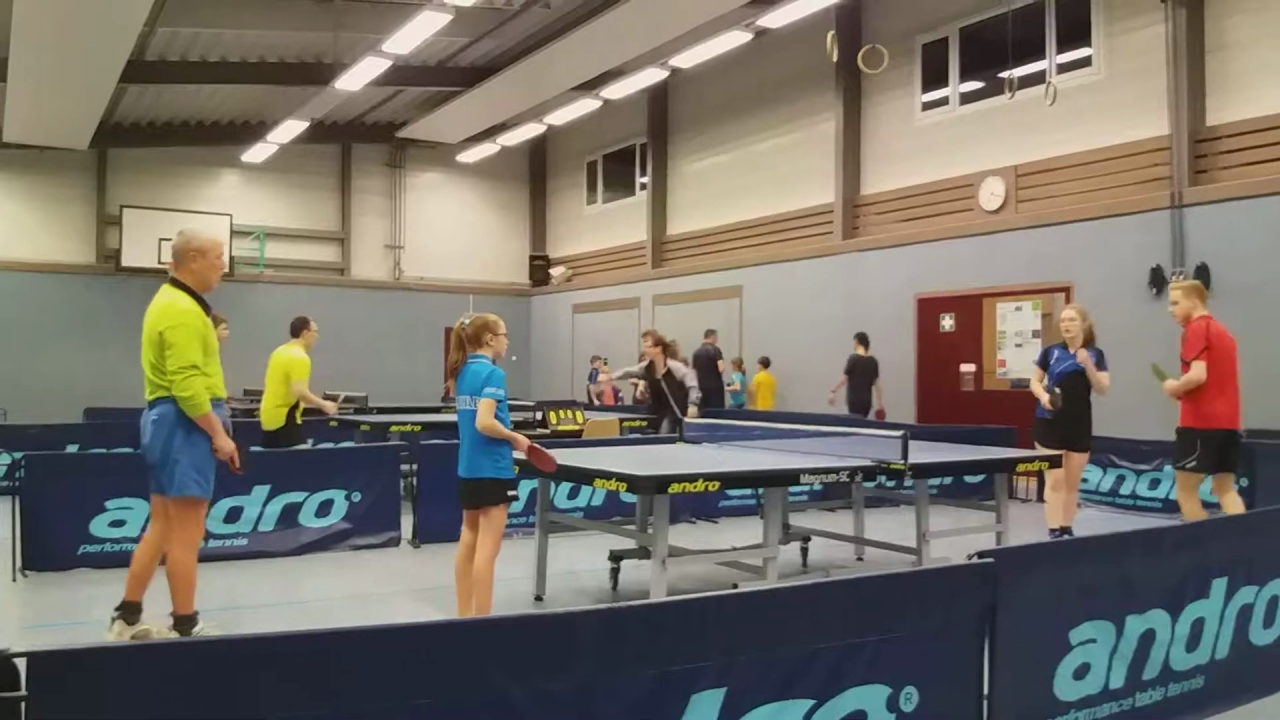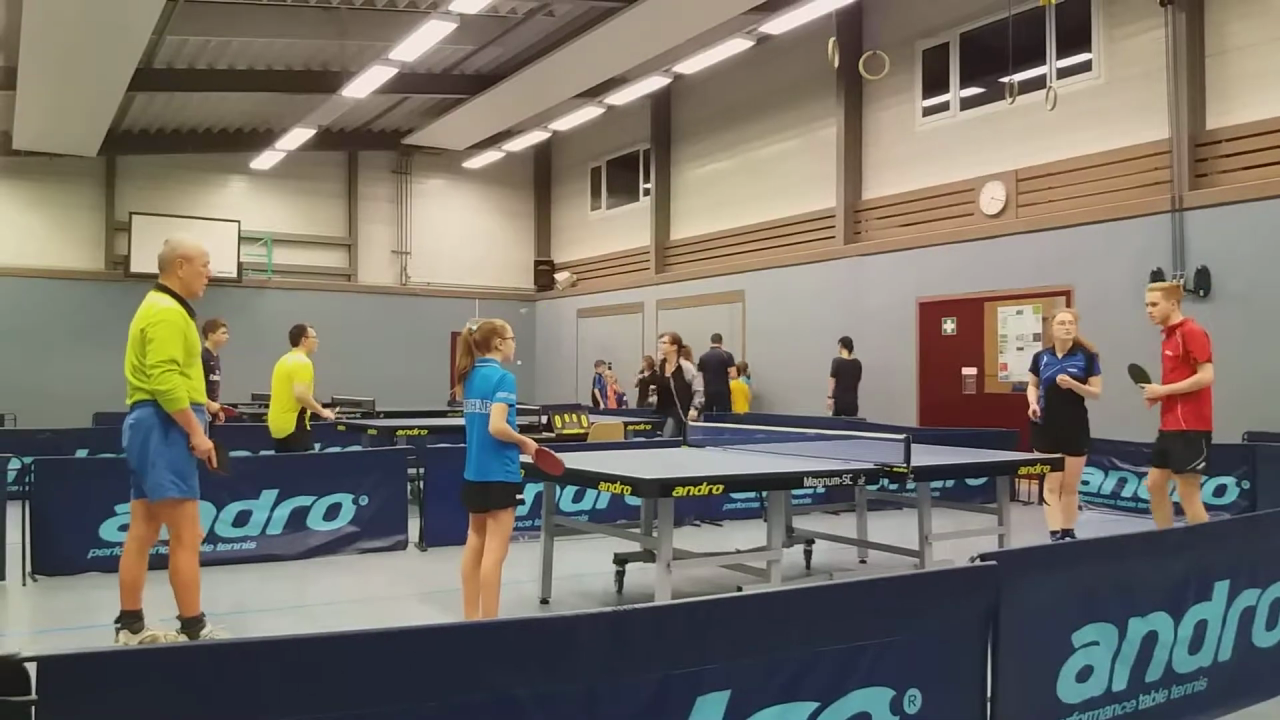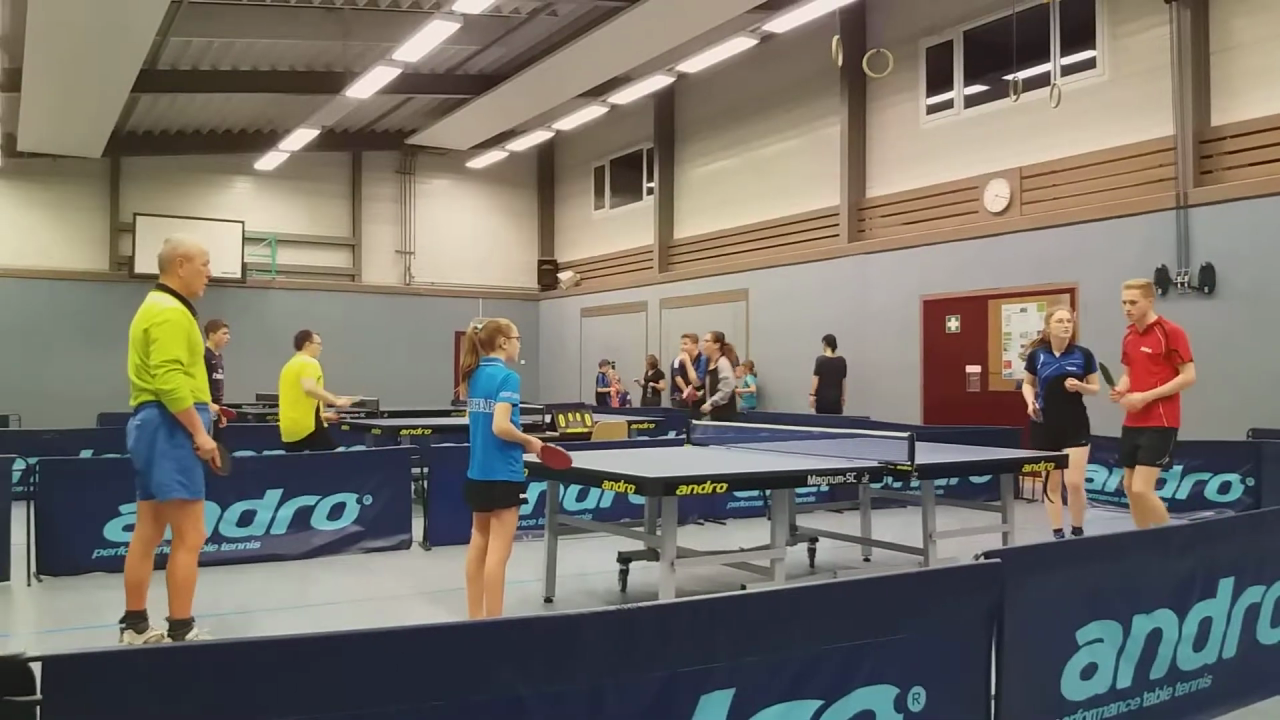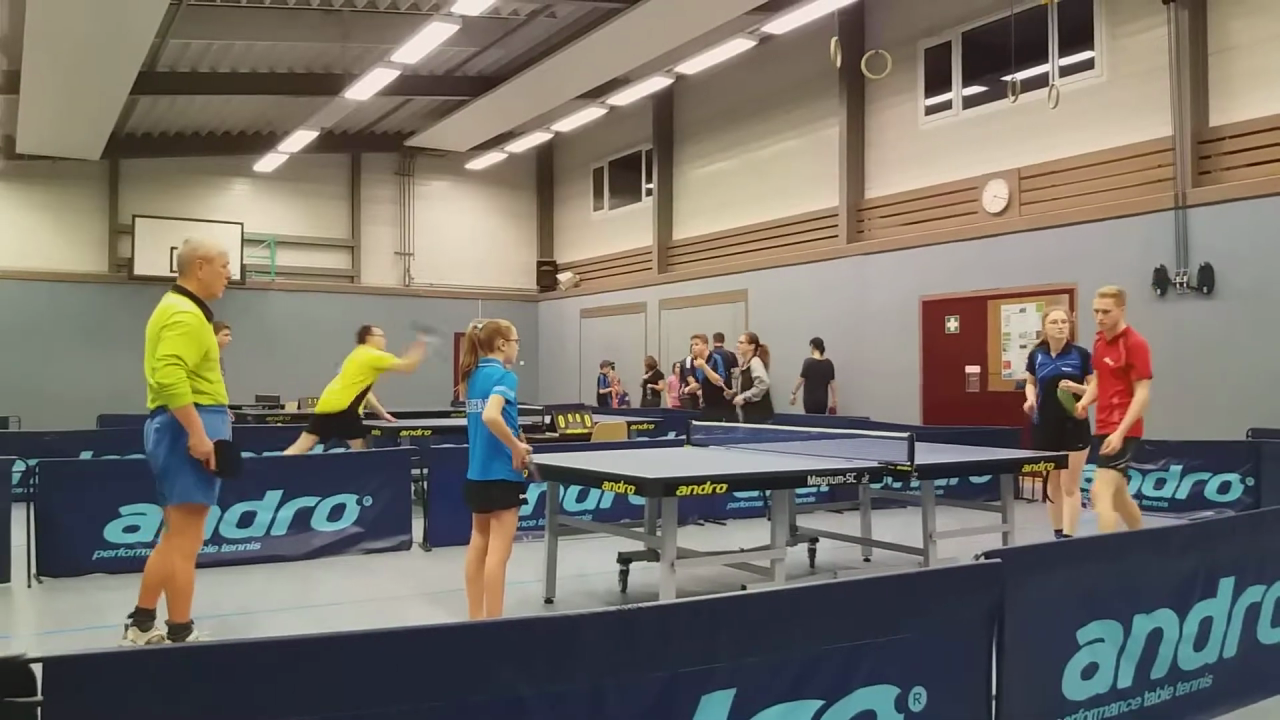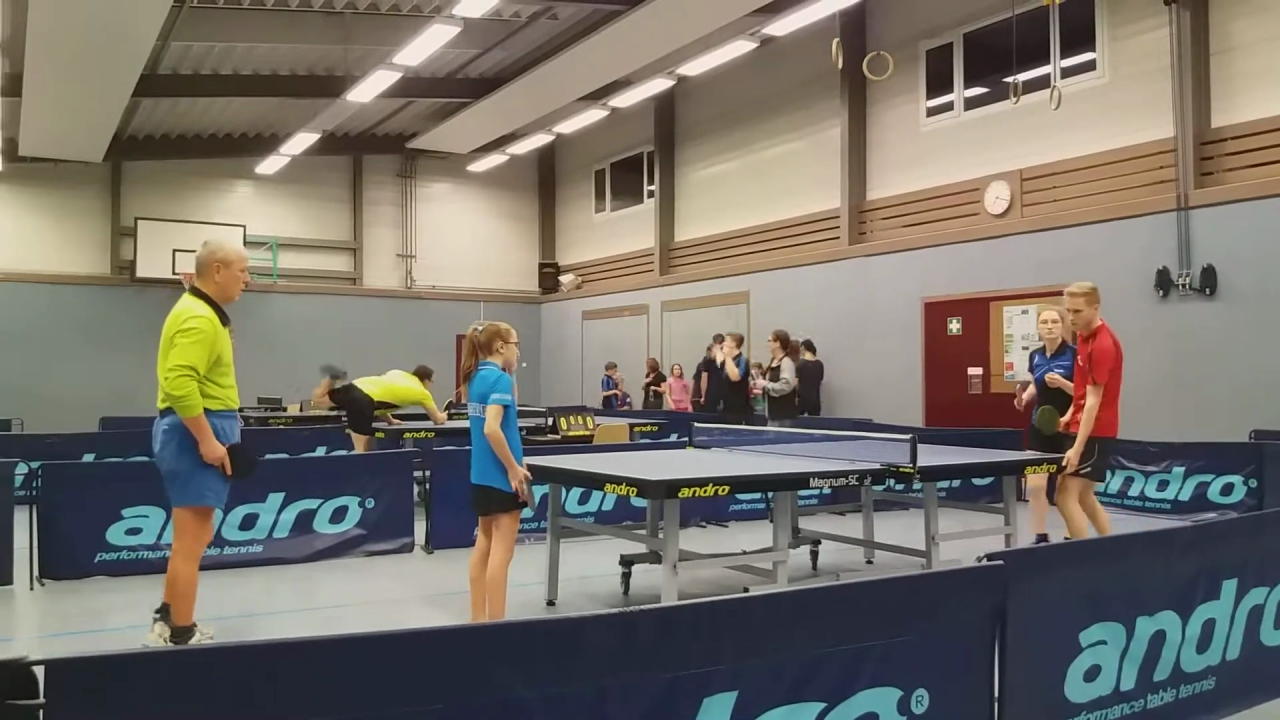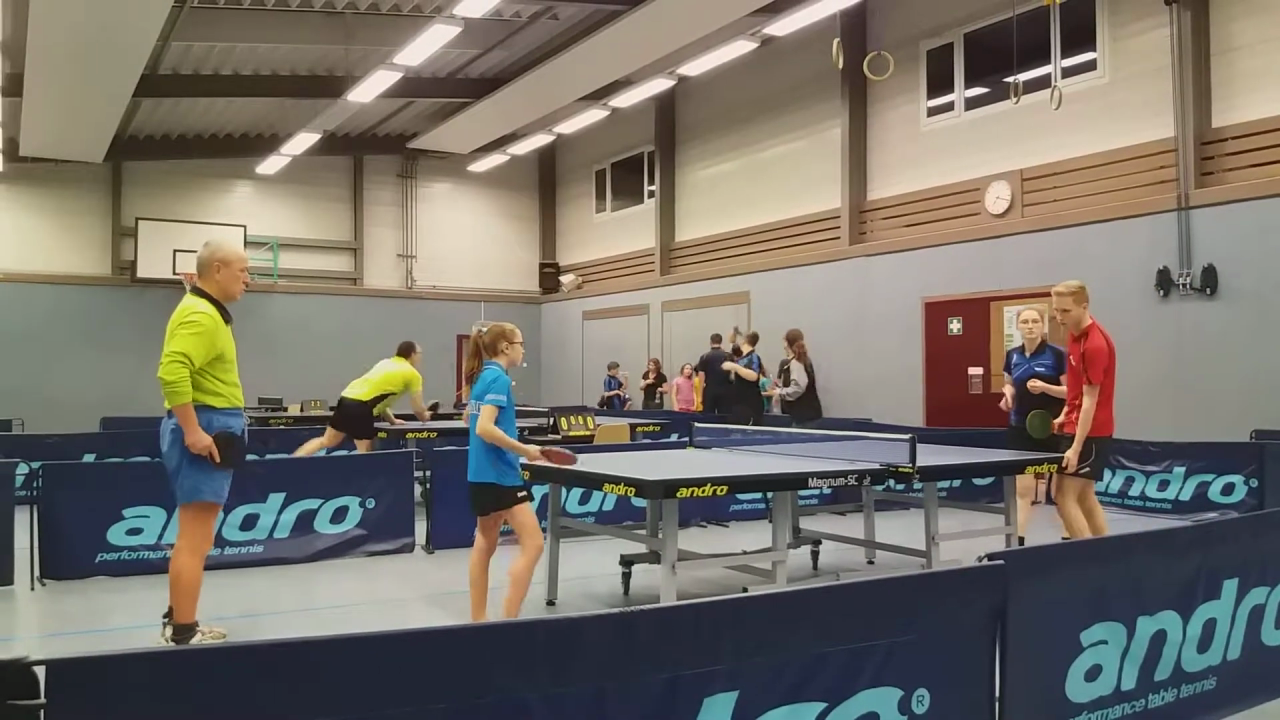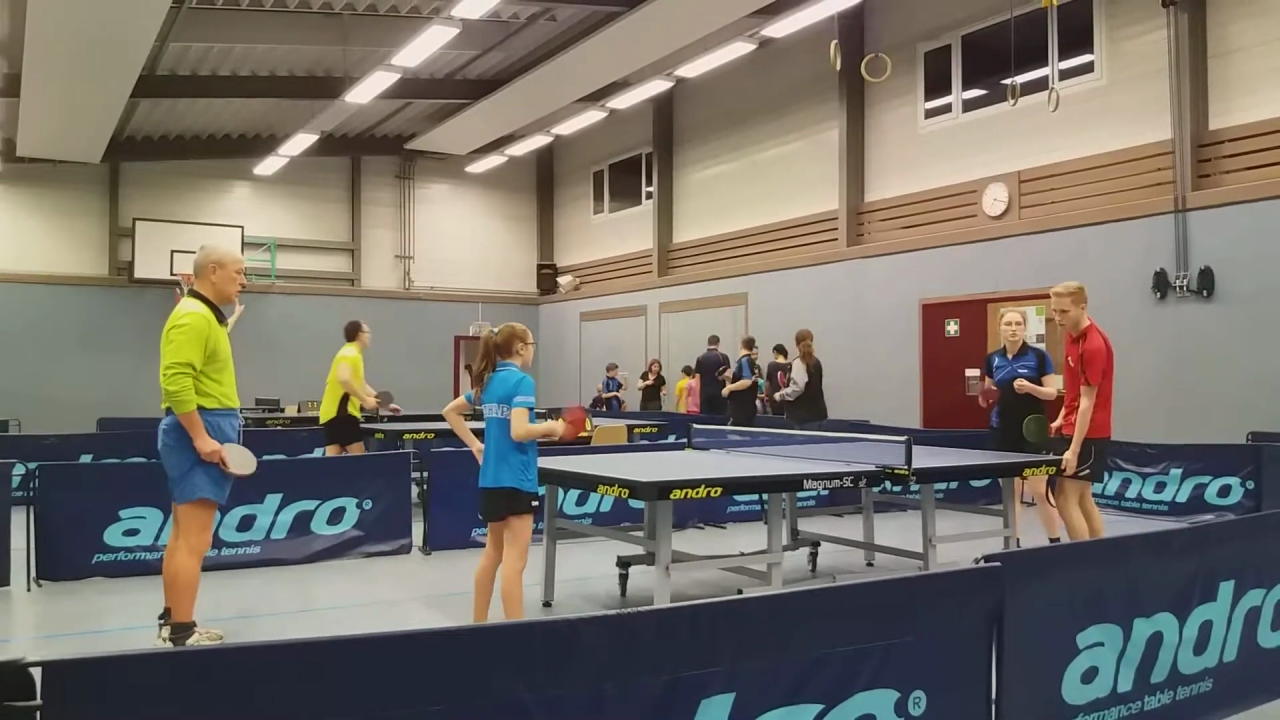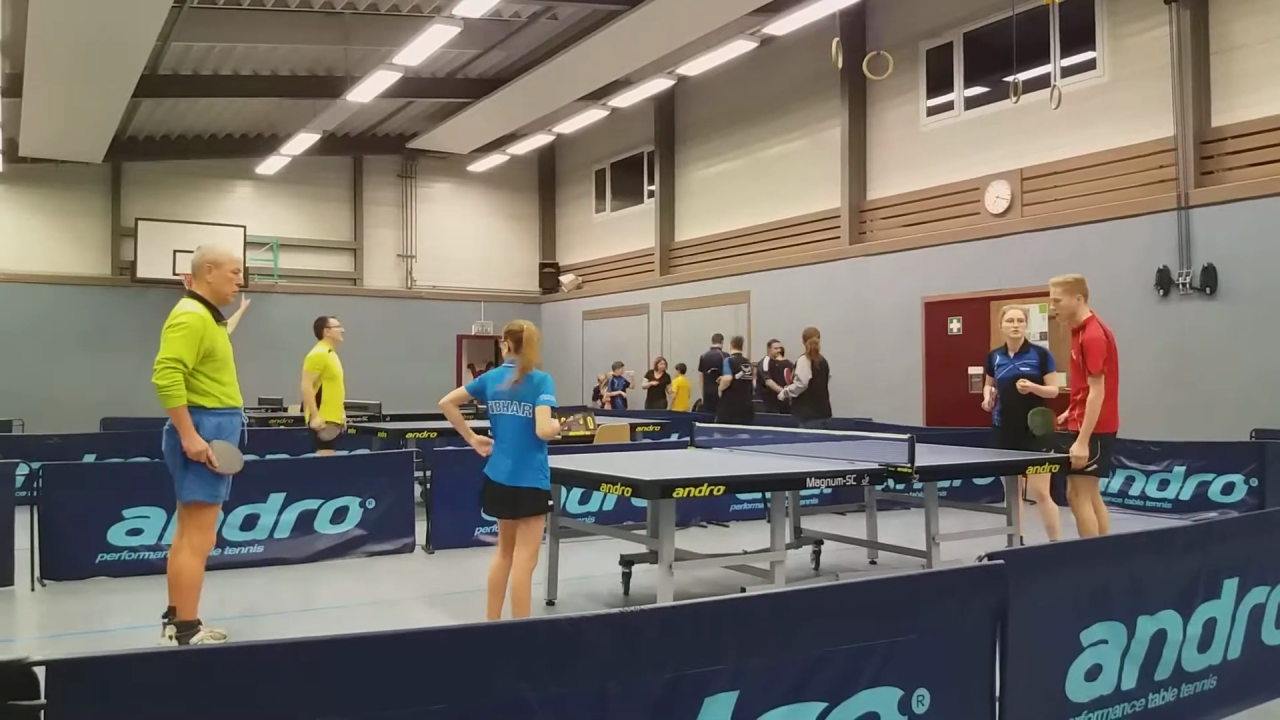
dt=0.4s
person 1, frame 1
left shoulder: (170, 300)
right shoulder: (182, 311)
right elbow: (187, 384)
left wrist: (215, 424)
right wrist: (218, 434)
left hip: (167, 420)
right hip: (185, 424)
left knee: (161, 528)
right knee: (186, 532)
left ankle: (126, 618)
right ankle: (185, 626)
person 1, frame 2
left shoulder: (158, 307)
right shoulder: (167, 312)
right elbow: (165, 381)
left wrist: (193, 426)
right wrist: (197, 433)
left hip: (151, 426)
right hip: (166, 427)
left knee: (142, 533)
right knee: (186, 536)
left ankle: (130, 627)
right ankle: (193, 629)
person 1, frame 3
left shoulder: (157, 307)
right shoulder: (170, 312)
right elbow: (169, 381)
left wrist: (195, 425)
right wrist: (199, 432)
left hip: (157, 427)
right hip: (171, 429)
left knee: (147, 534)
right knee: (190, 537)
left ankle: (135, 626)
right ankle: (180, 631)
person 1, frame 4
left shoulder: (177, 307)
right shoulder: (185, 315)
right elbow: (169, 376)
right wrist: (198, 434)
left hip: (181, 429)
right hip: (188, 430)
left knee: (174, 538)
right knee: (186, 543)
left ankle: (140, 625)
right ankle: (180, 635)
person 1, frame 5
left shoulder: (200, 311)
right shoulder: (199, 319)
right elbow: (180, 384)
right wrist: (207, 441)
left hip: (201, 431)
right hip: (198, 434)
left knee: (192, 539)
right knee: (190, 543)
left ankle: (168, 618)
right ankle: (181, 637)
person 1, frame 6
left shoulder: (206, 311)
right shoulder: (201, 315)
right elbow: (171, 372)
right wrist: (192, 430)
left hip: (207, 428)
right hip: (203, 429)
left knee: (189, 538)
right knee: (196, 541)
left ankle: (176, 623)
right ankle: (183, 637)
person 1, frame 7
left shoulder: (204, 315)
right shoulder: (194, 316)
right elbow: (176, 380)
right wrist: (201, 438)
left hip: (206, 430)
right hip: (199, 432)
left knee: (182, 536)
right knee: (195, 541)
left ankle: (171, 623)
right ankle: (181, 635)
person 1, frame 8
left shoulder: (206, 316)
right shoulder: (191, 316)
right elbow: (166, 376)
right wrist: (189, 436)
left hip: (212, 429)
right hip: (202, 431)
left knee: (187, 535)
right knee: (199, 539)
left ankle: (175, 620)
right ankle: (186, 632)
person 2, frame 1
left shoulder: (463, 372)
right shoulder: (493, 373)
right elbow: (484, 422)
left wrist: (506, 436)
right wrist: (515, 438)
left hip: (468, 469)
right hip: (493, 470)
left knee: (468, 542)
right knee: (487, 549)
left ankle: (465, 613)
right ankle: (481, 617)
person 2, frame 2
left shoulder: (470, 377)
right shoulder: (503, 378)
right elbow: (497, 427)
left wrist: (515, 441)
right wrist: (524, 441)
left hip: (474, 473)
right hip: (500, 474)
left knee: (474, 545)
right knee: (494, 551)
left ankle: (471, 617)
right ankle: (488, 621)
person 2, frame 3
left shoulder: (474, 376)
right shoulder: (507, 377)
right elbow: (501, 427)
right wrist: (529, 441)
left hip: (477, 472)
right hip: (503, 474)
left knee: (478, 544)
right knee: (498, 551)
left ankle: (475, 616)
right ankle: (493, 621)
person 2, frame 4
left shoulder: (473, 376)
right shoulder: (504, 376)
right elbow: (491, 416)
right wrist: (516, 447)
left hip: (477, 473)
right hip: (502, 473)
left knee: (478, 545)
right knee: (498, 551)
left ankle: (476, 617)
right ankle: (493, 622)
person 2, frame 5
left shoulder: (476, 378)
right shoulder: (500, 379)
right elbow: (492, 429)
right wrist: (514, 469)
left hip: (482, 476)
right hip: (502, 477)
left knee: (484, 548)
right knee: (501, 554)
left ankle: (479, 620)
right ankle: (495, 625)
person 2, frame 6
left shoulder: (481, 376)
right shoulder: (499, 379)
left elbow: (471, 417)
right elbow: (484, 428)
right wrist: (523, 449)
left hip: (481, 475)
right hip: (501, 475)
left knee: (484, 545)
right knee: (533, 545)
left ankle: (478, 620)
right ankle: (509, 622)
person 2, frame 7
left shoulder: (487, 382)
right shoulder: (522, 381)
left elbow: (450, 412)
right elbow: (520, 432)
left wrist: (476, 446)
right wrist: (551, 428)
left hip: (491, 479)
right hip: (516, 480)
left knee: (493, 553)
right knee: (514, 562)
left ankle: (479, 623)
person 2, frame 8
left shoulder: (491, 379)
right shoulder: (541, 381)
left elbow: (446, 403)
right elbow: (543, 430)
left wrist: (472, 438)
right wrist: (556, 427)
left hip: (498, 477)
right hip: (530, 480)
left knee: (504, 554)
right knee: (524, 560)
left ankle: (491, 622)
person 3, frame 1
left shoulder: (1196, 329)
right shoulder: (1223, 333)
left elbow: (1197, 375)
left wrist: (1174, 388)
right wrist: (1185, 391)
left hip: (1200, 421)
right hip: (1228, 421)
left knee: (1186, 490)
right knee: (1226, 490)
person 3, frame 2
left shoulder: (1192, 332)
right shoulder: (1169, 336)
left elbow: (1206, 377)
left wrist: (1164, 390)
right wrist: (1159, 394)
left hip: (1190, 426)
right hip: (1171, 424)
left knee: (1188, 494)
right knee: (1154, 486)
person 3, frame 3
left shoulder: (1171, 332)
right shoulder: (1129, 336)
left elbow: (1188, 376)
left wrist: (1147, 396)
right wrist: (1121, 389)
left hip: (1160, 424)
right hip: (1133, 423)
left knee: (1142, 489)
right knee: (1130, 487)
person 3, frame 4
left shoulder: (1135, 344)
right shoulder: (1099, 341)
left elbow: (1142, 394)
left wrist: (1120, 433)
left hip: (1120, 433)
right hip: (1104, 429)
left knee: (1100, 494)
right knee: (1118, 493)
person 3, frame 5
left shoulder: (1103, 345)
right shoulder: (1084, 335)
left elbow: (1094, 401)
left wrist: (1077, 448)
right wrist: (1070, 413)
left hip: (1093, 432)
right hip: (1083, 427)
left knee: (1066, 497)
right knee: (1083, 495)
person 3, frame 6
left shoulder: (1095, 344)
right shoulder: (1076, 334)
left elbow: (1090, 401)
left wrist: (1076, 448)
right wrist: (1064, 415)
left hip: (1089, 432)
right hip: (1077, 426)
left knee: (1065, 497)
right knee: (1085, 497)
person 3, frame 7
left shoulder: (1094, 345)
right shoulder: (1073, 335)
left elbow: (1088, 402)
left wrist: (1074, 450)
right wrist: (1061, 418)
left hip: (1087, 434)
right hip: (1074, 428)
left knee: (1066, 500)
right knee: (1082, 498)
person 3, frame 8
left shoulder: (1092, 336)
right shoulder: (1080, 330)
left elbow: (1097, 393)
left wrist: (1082, 441)
right wrist: (1071, 412)
left hip: (1093, 429)
right hip: (1085, 424)
left knee: (1078, 496)
right knee: (1091, 495)
person 4, frame 1
left shoulder: (1095, 354)
right shoulder: (1050, 352)
left elbow: (1103, 389)
right elbow: (1035, 382)
left wrist: (1088, 367)
right wrist: (1043, 396)
left hip: (1079, 424)
right hip: (1050, 422)
left knee: (1072, 483)
right knee: (1054, 481)
left ankle: (1067, 530)
right ankle: (1054, 532)
person 4, frame 2
left shoulder: (1086, 357)
right shoulder: (1040, 357)
left elbow: (1096, 392)
right elbow: (1032, 386)
left wrist: (1072, 384)
right wrist: (1033, 404)
left hip: (1075, 428)
right hip: (1045, 428)
left knee: (1071, 486)
right knee: (1051, 484)
left ankle: (1069, 533)
right ankle: (1055, 535)
person 4, frame 3
left shoulder: (1083, 355)
right shoulder: (1036, 355)
left elbow: (1095, 388)
right elbow: (1027, 383)
left wrist: (1079, 386)
right wrist: (1031, 402)
left hip: (1075, 425)
right hip: (1045, 425)
left knee: (1074, 483)
right knee: (1052, 483)
left ankle: (1078, 531)
right ankle: (1058, 533)
person 4, frame 4
left shoulder: (1081, 355)
right shoulder: (1036, 355)
left elbow: (1094, 389)
left wrist: (1076, 388)
right wrist: (1030, 400)
left hip: (1074, 427)
right hip: (1044, 426)
left knee: (1069, 486)
right knee: (1052, 485)
left ankle: (1068, 537)
right ankle: (1058, 533)
person 4, frame 5
left shoulder: (1075, 355)
right shoulder: (1035, 356)
left wrist: (1062, 383)
right wrist: (1025, 397)
right hip: (1040, 428)
right knee: (1034, 486)
right ankle: (1041, 537)
person 4, frame 6
left shoulder: (1056, 354)
right shoulder: (1012, 356)
left wrist: (1044, 387)
right wrist: (1007, 397)
right hip: (1021, 428)
right knee: (1022, 489)
right ankle: (1018, 541)
person 4, frame 7
left shoulder: (1038, 356)
right shoulder: (992, 359)
left elbow: (1052, 392)
left wrist: (1030, 387)
right wrist: (986, 397)
right hip: (1003, 431)
left knee: (1040, 491)
left ankle: (1055, 542)
person 4, frame 8
left shoulder: (1040, 354)
right shoulder: (994, 357)
left elbow: (1054, 390)
left wrist: (1032, 387)
right wrist: (988, 399)
right hip: (1005, 430)
left knee: (1041, 490)
left ankle: (1055, 542)
